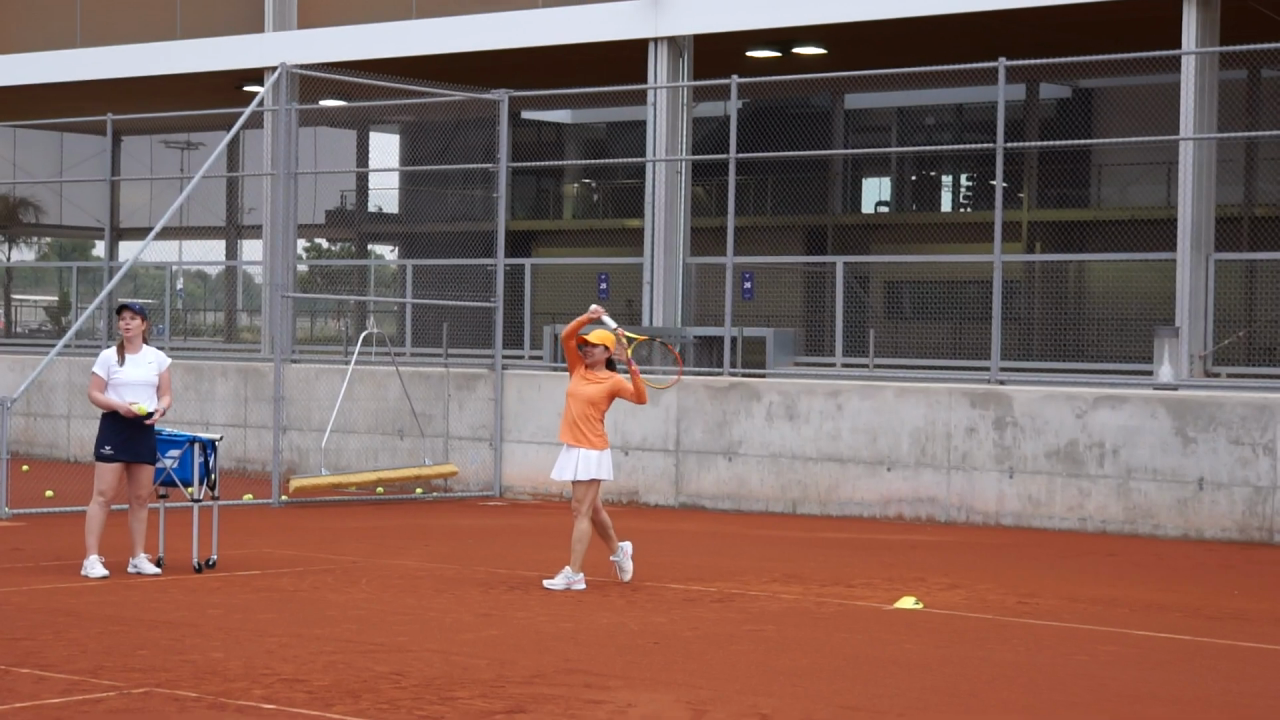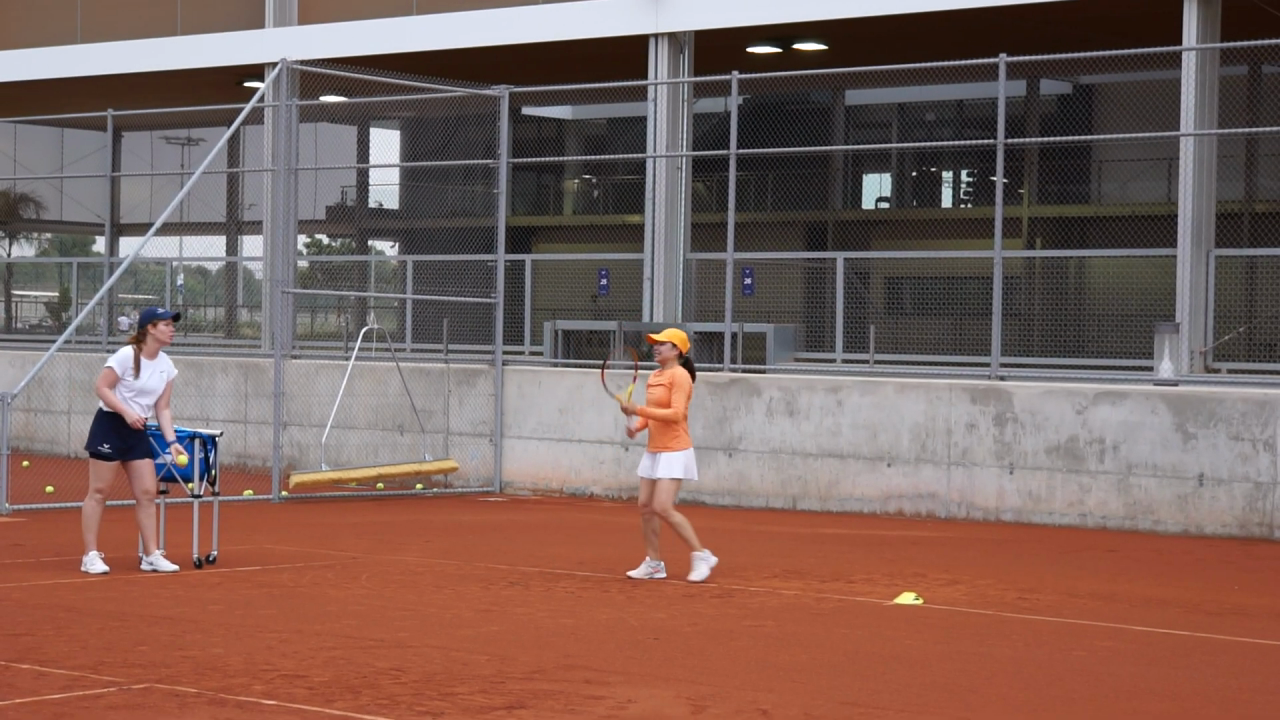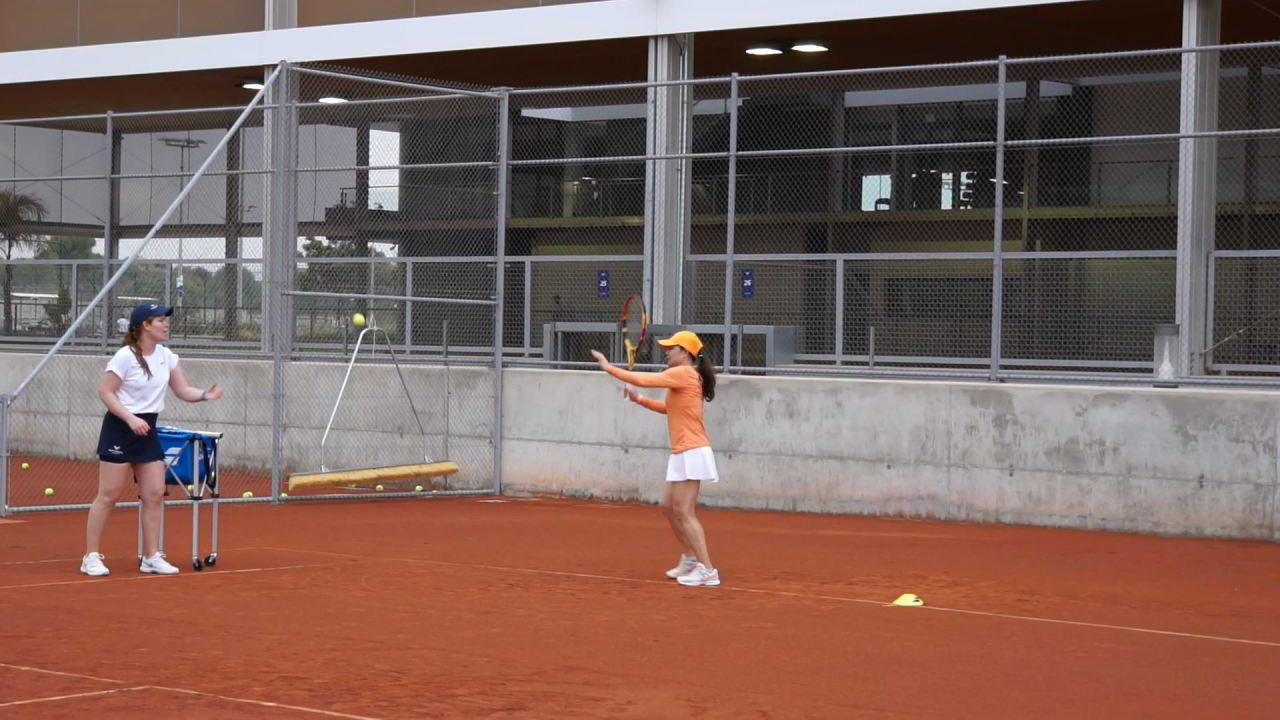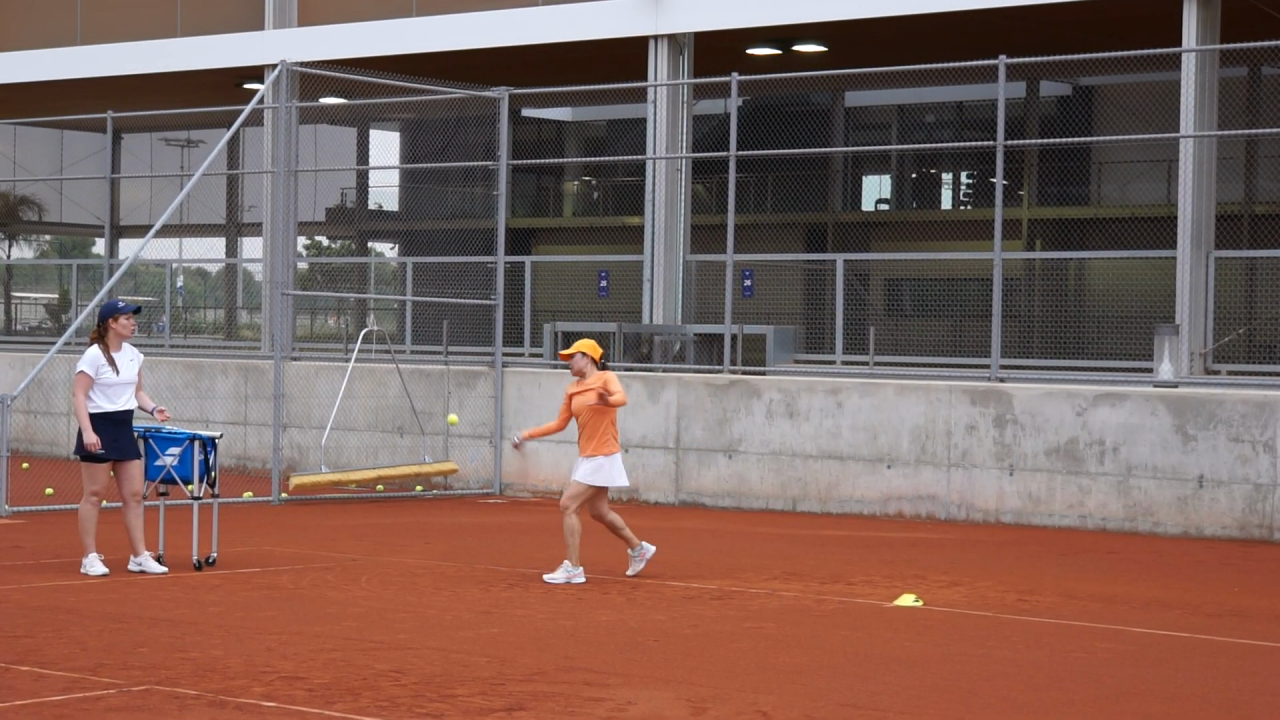
dt=1s
person 1, frame 1
left shoulder: (158, 358)
right shoulder: (108, 356)
left elbow: (165, 395)
right elbow: (94, 393)
left wrist: (160, 409)
right wrist: (118, 405)
left hip: (144, 431)
right hip: (114, 429)
left knee: (140, 498)
right knee: (103, 495)
left ankle: (138, 558)
right ankle: (91, 559)
person 1, frame 2
left shoulder: (167, 365)
right shoulder: (126, 355)
left elbow: (162, 408)
right elbow: (102, 388)
left wrist: (172, 441)
right wrist: (126, 412)
left hip: (138, 433)
right hip: (110, 427)
left knee: (147, 493)
right knee: (99, 492)
left ankle: (151, 555)
right ankle: (91, 555)
person 1, frame 3
left shoulder: (166, 356)
right shoulder: (125, 356)
left elbow: (183, 391)
right elbow: (105, 392)
left wrist: (205, 394)
right wrist: (131, 418)
left hip: (148, 432)
right hip: (120, 429)
left knee: (155, 495)
right knee: (109, 495)
left ankle: (152, 557)
right ankle: (92, 556)
person 1, frame 4
left shoulder: (133, 354)
right shoulder: (94, 355)
right elbow: (79, 395)
left wrist: (153, 408)
right wrist: (87, 431)
left hip: (124, 429)
right hip: (99, 429)
left knee: (134, 495)
right knee: (94, 495)
left ankle: (139, 556)
right ankle: (90, 558)
person 2, frame 1
left shoulder: (613, 380)
right shoulder: (577, 368)
left elbow: (641, 399)
right elbow: (565, 337)
left wrist: (631, 367)
right wrist: (587, 317)
left hip: (591, 451)
right hip: (573, 448)
left knee: (580, 511)
right knee: (592, 508)
left ankle: (574, 574)
right ankle: (618, 551)
person 2, frame 2
left shoulder: (680, 376)
right shoulder: (654, 376)
left elbow: (675, 414)
left wrist: (639, 409)
right wrist: (636, 426)
left hip: (675, 452)
right hip: (654, 452)
left knee: (663, 508)
right knee: (645, 506)
left ankle: (702, 555)
right ankle: (654, 563)
person 2, frame 3
left shoulder: (683, 373)
right shoulder: (688, 377)
left elbow: (644, 380)
right elbow: (669, 408)
left wrist: (608, 367)
right wrist: (639, 399)
left hip: (690, 452)
right hip: (684, 453)
left knee: (684, 513)
right knee: (667, 506)
left ankle: (707, 570)
right ankle: (691, 557)
person 2, frame 4
left shoulder: (606, 377)
right shoulder: (573, 389)
left elbow: (622, 398)
right elbow: (560, 423)
left wrist: (608, 400)
right wrist: (529, 434)
left hip: (603, 457)
right hip: (589, 458)
left knee: (568, 505)
right knee: (599, 511)
left ankle: (572, 568)
right ankle: (639, 548)
